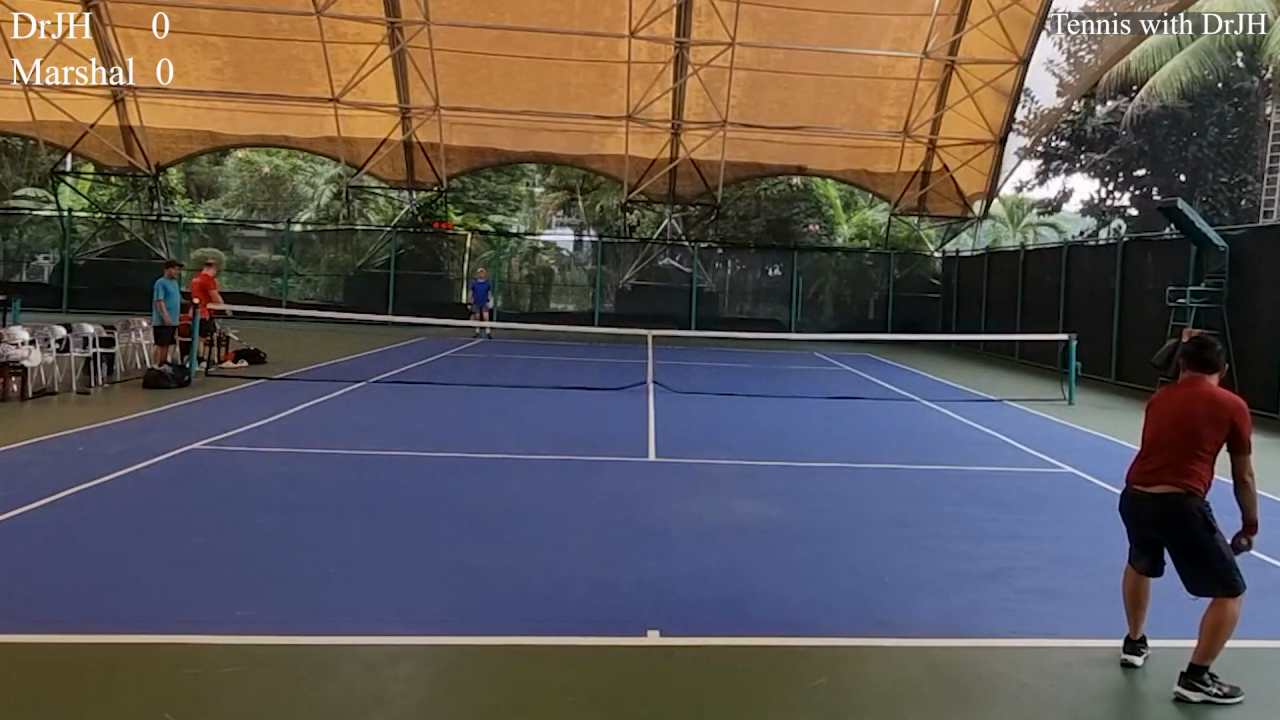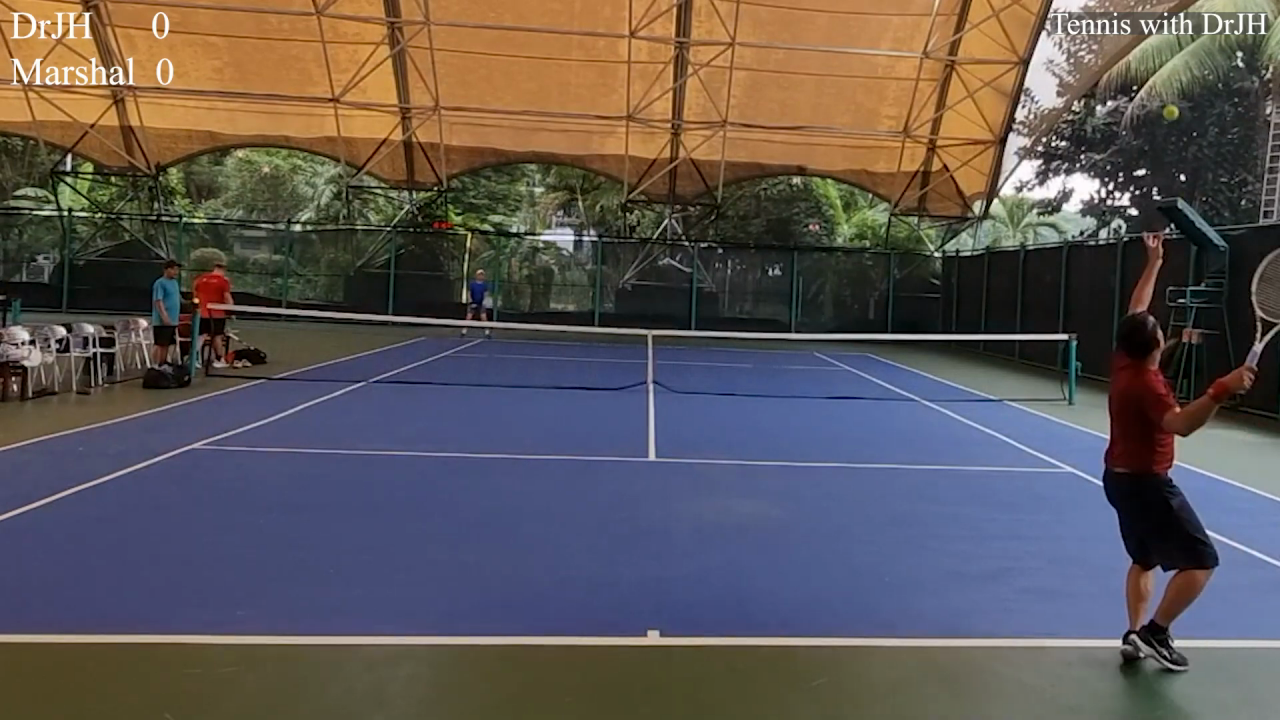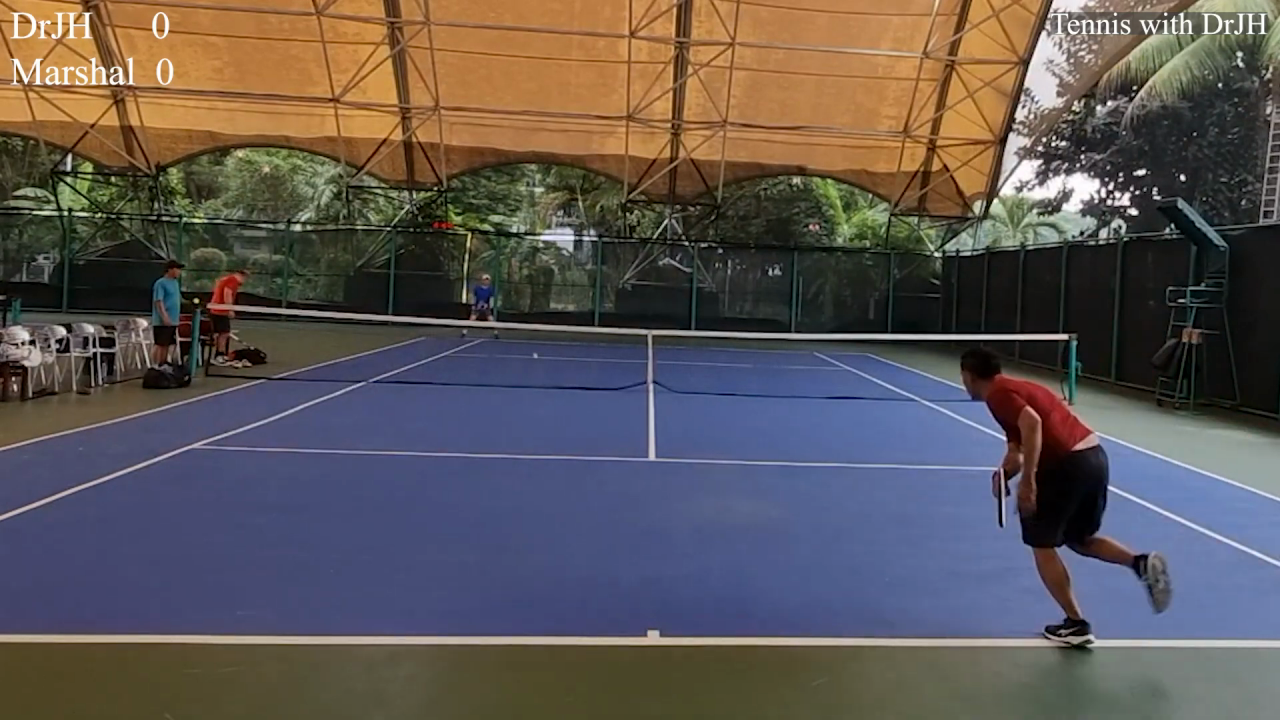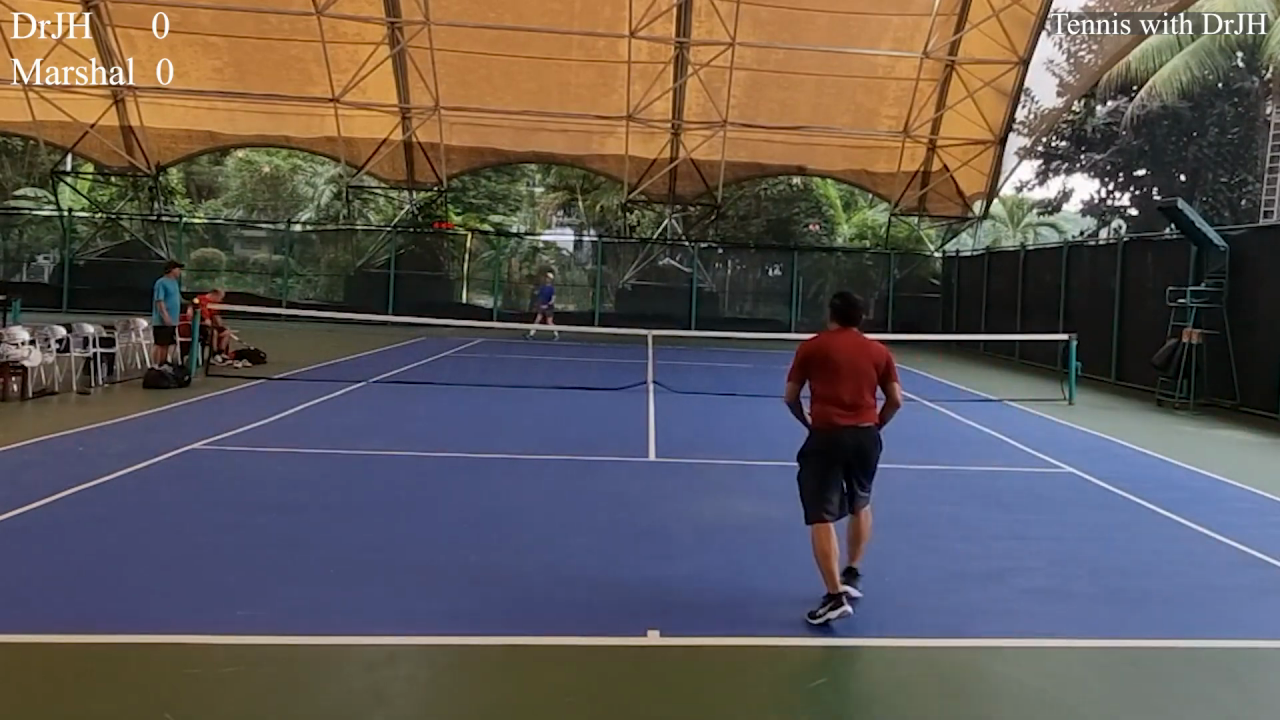
dt=1s
person 1, frame 1
left shoulder: (1160, 398)
right shoulder: (1231, 405)
right elbow: (1243, 475)
right wrist: (1250, 526)
left hip: (1134, 497)
right hip: (1179, 505)
left knee: (1139, 565)
right knee: (1230, 591)
left ankle: (1134, 643)
right ankle: (1195, 678)
person 1, frame 2
left shoulder: (1123, 363)
right shoulder: (1146, 384)
left elbow: (1135, 312)
right elbow: (1181, 424)
left wrist: (1153, 263)
right wrist: (1221, 391)
left hip: (1119, 479)
right hip: (1147, 484)
left knee: (1144, 560)
right knee: (1200, 561)
left ankle: (1136, 634)
right ankle: (1154, 630)
person 1, frame 3
left shoulder: (998, 395)
right shoulder: (1019, 387)
left elbow: (1032, 424)
right elbow: (1018, 447)
left wrist: (1028, 483)
right wrist: (1003, 475)
left hip: (1071, 465)
right hip: (1094, 457)
left knee: (1042, 545)
right knee: (1082, 539)
left ankle: (1076, 625)
right ankle: (1141, 562)
person 1, frame 4
left shoulder: (812, 347)
right shoulder: (879, 352)
left elbow: (790, 397)
right elbow: (895, 400)
left wrist: (808, 423)
left hip: (827, 438)
right hip: (865, 438)
left knee: (822, 519)
right knee: (859, 505)
left ankle: (835, 597)
right ankle: (852, 575)
